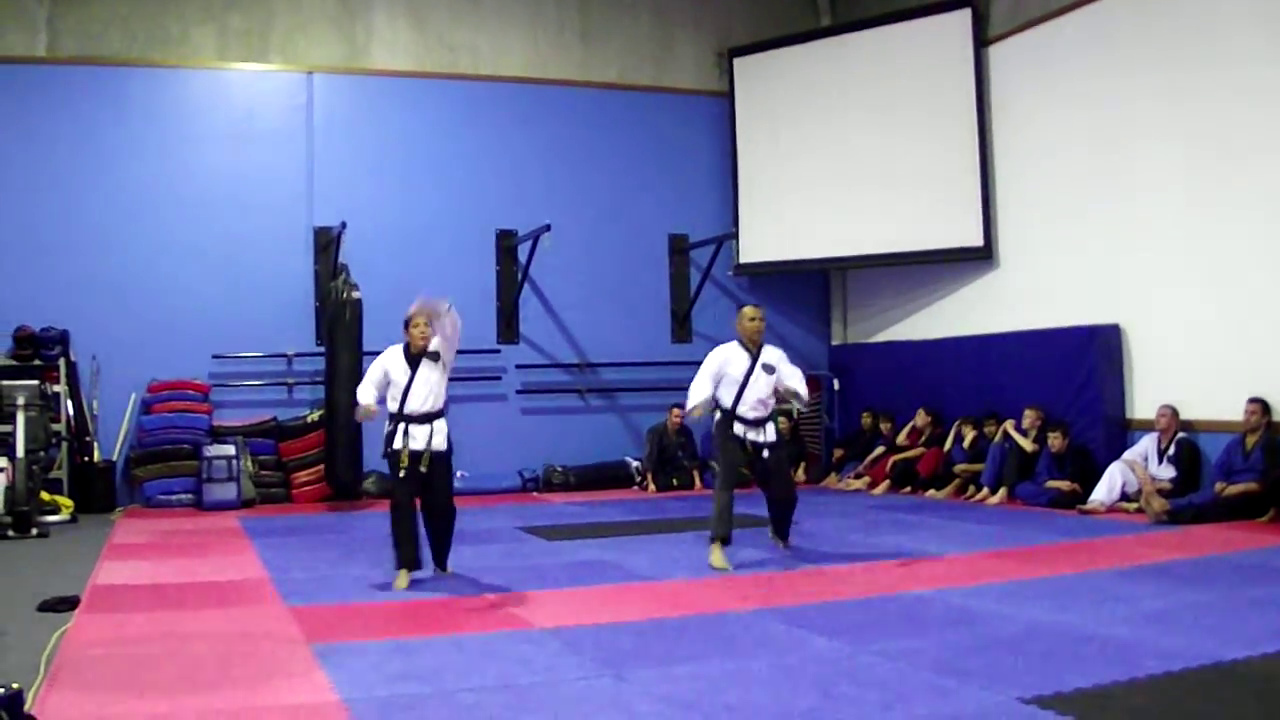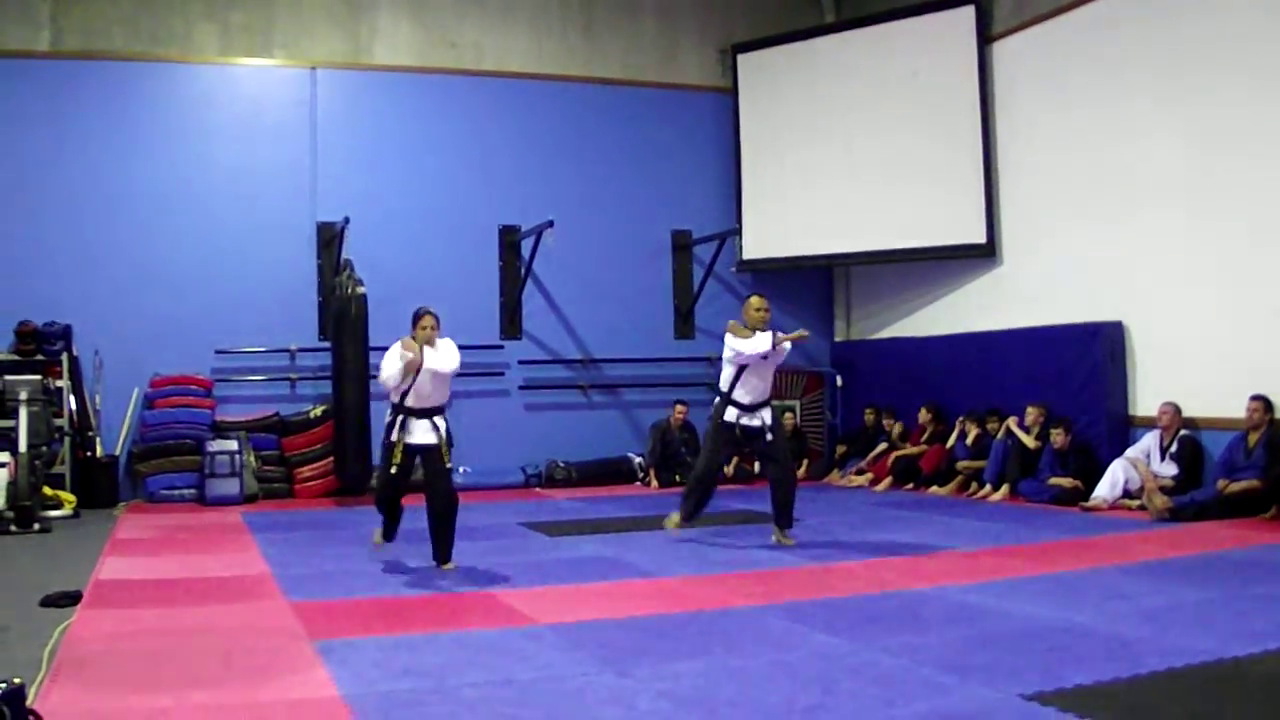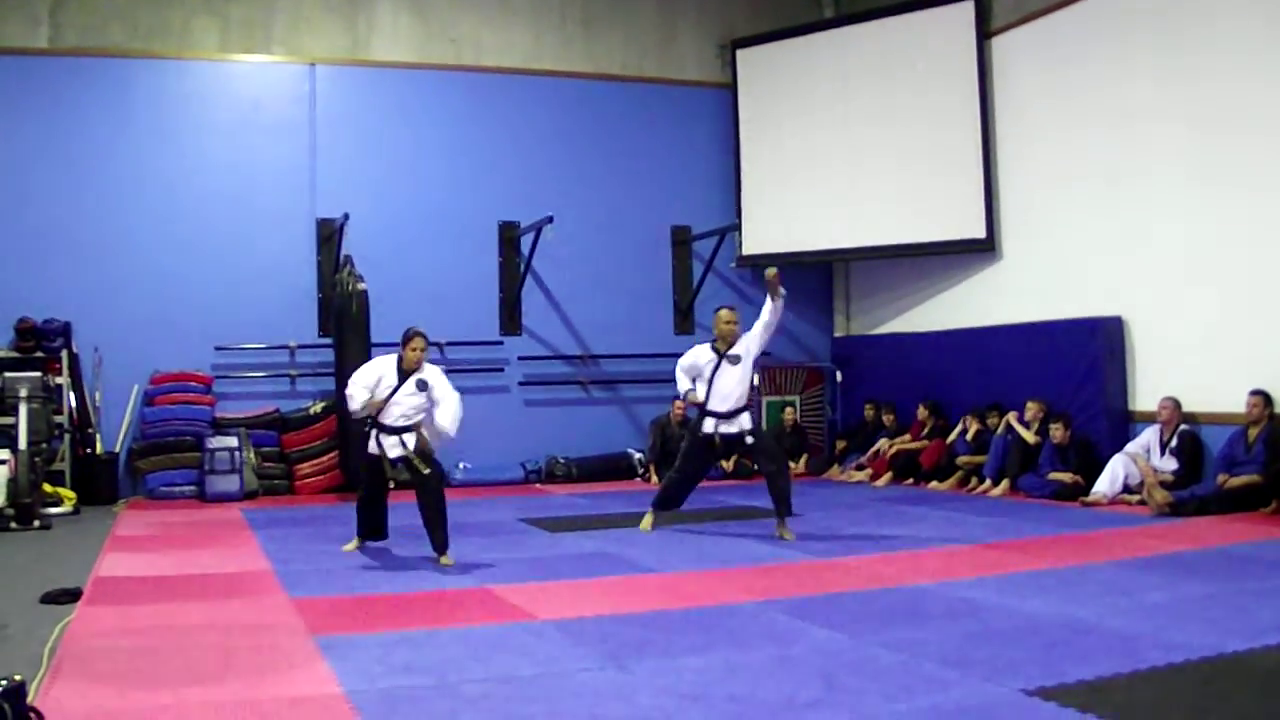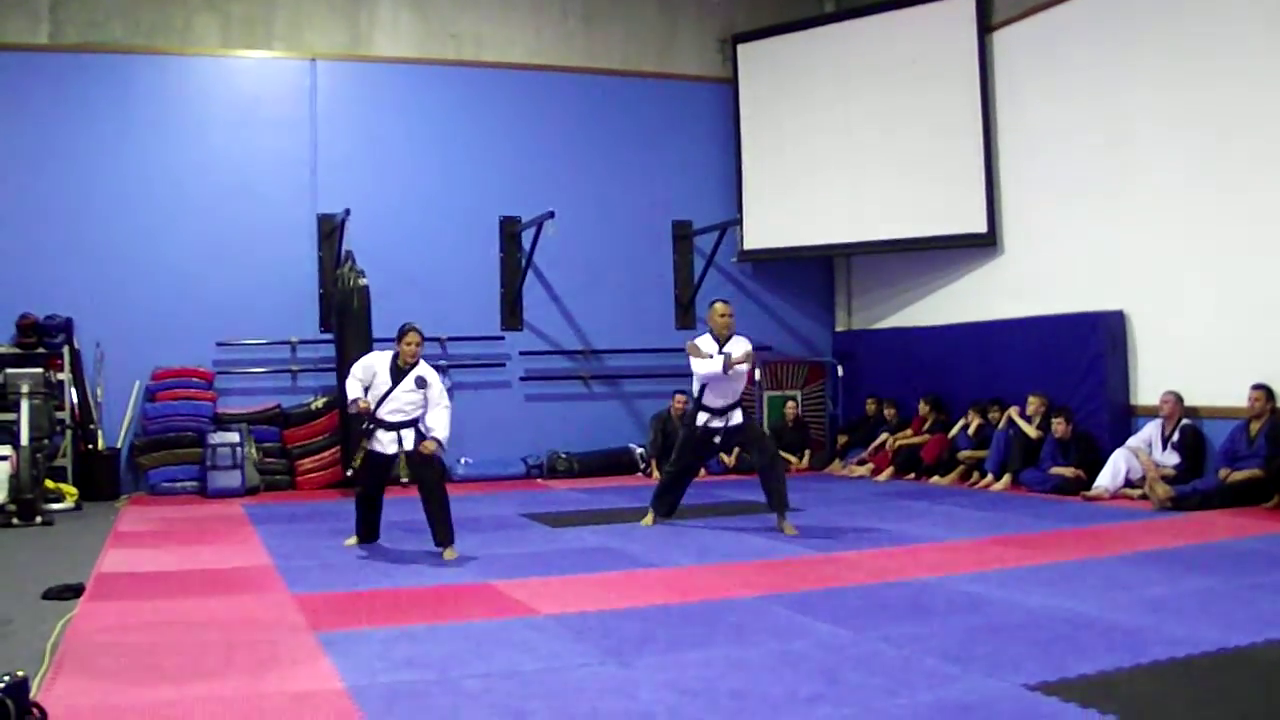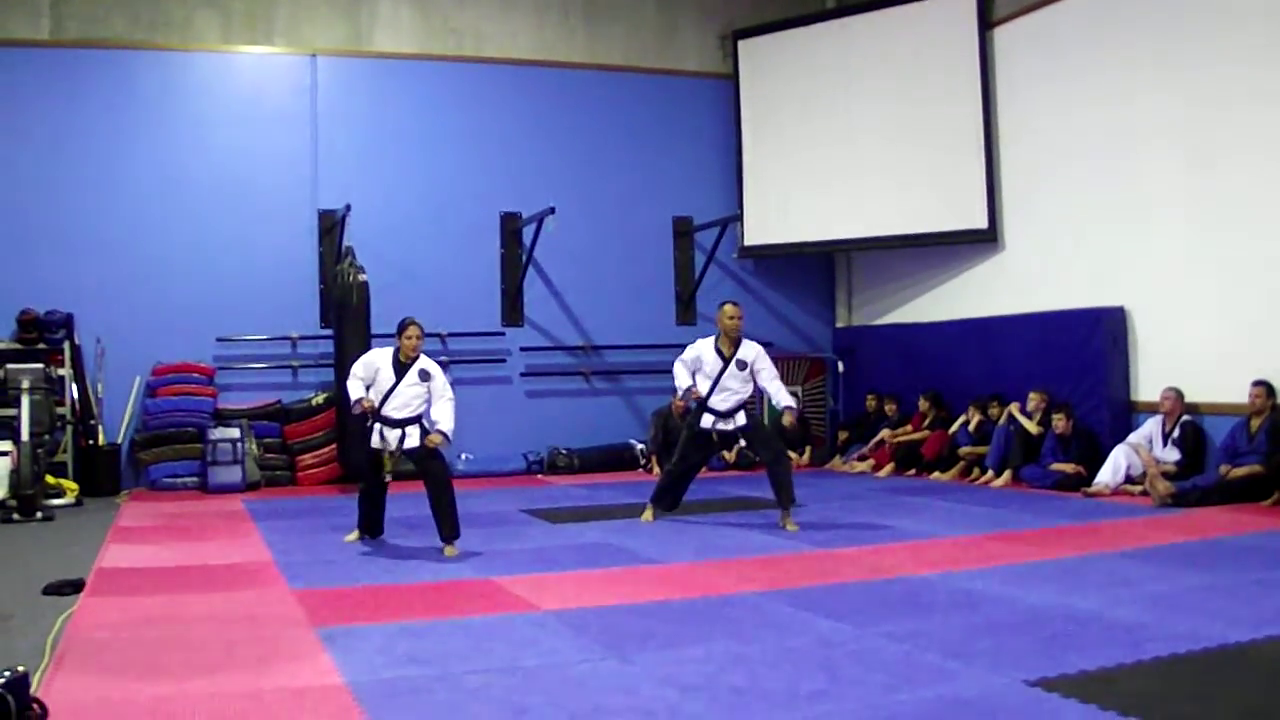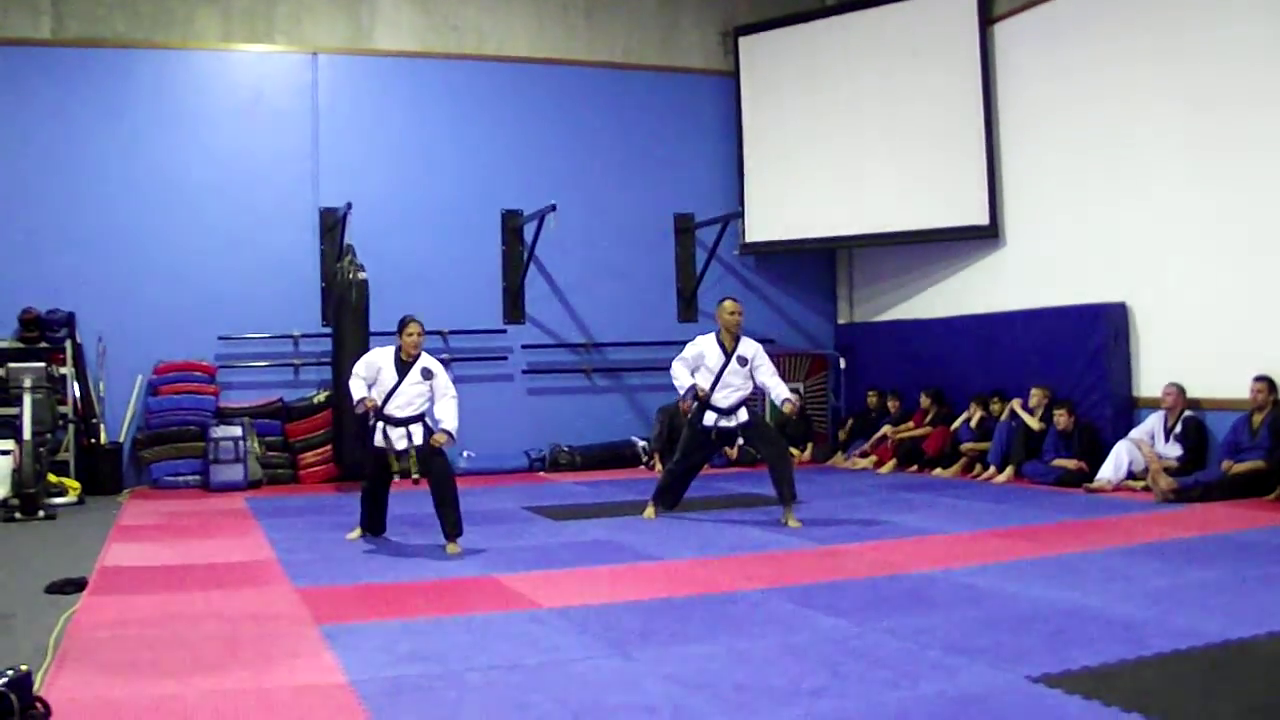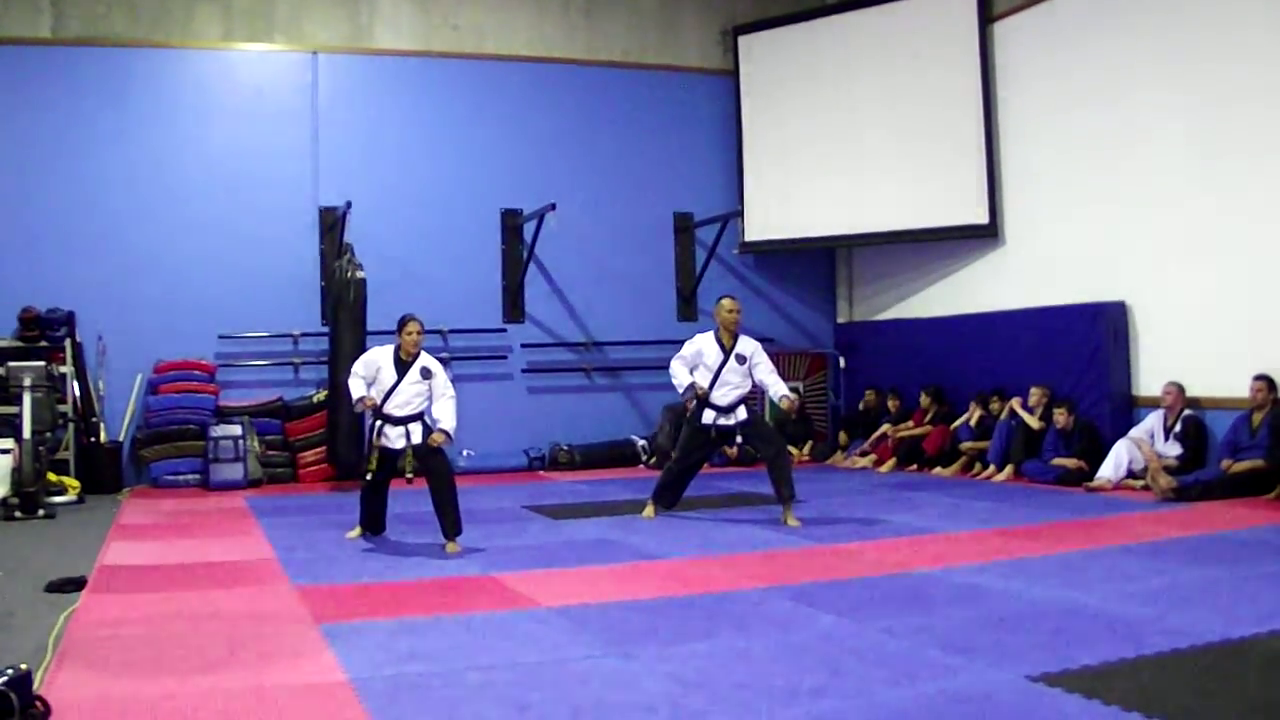
dt=0.3s
person 1, frame 1
left shoulder: (441, 352)
right shoulder: (391, 356)
left elbow: (451, 328)
right elbow: (371, 384)
left wrist: (432, 310)
right wrist: (367, 404)
left hip: (434, 435)
right hip: (401, 436)
left knee: (440, 501)
right knee: (402, 500)
left ankle: (441, 561)
right ankle: (406, 566)
person 1, frame 2
left shoulder: (444, 347)
right shoulder: (399, 349)
left elbow: (448, 365)
right elbow: (388, 378)
left wrist: (421, 356)
right wrist: (407, 368)
left hip: (434, 428)
right hip: (401, 427)
left knee: (443, 493)
right knee: (388, 487)
left ankle: (443, 556)
right ankle: (387, 528)
person 1, frame 3
left shoulder: (432, 375)
right shoulder: (382, 364)
left elbow: (451, 404)
right elbow: (355, 386)
left wrist: (437, 428)
right wrist: (365, 404)
left hip: (412, 441)
right hip: (380, 439)
left knee: (431, 489)
right knee: (371, 491)
left ankle: (442, 549)
right ankle: (364, 535)
person 1, frame 4
left shoulder: (427, 375)
right shoulder: (376, 361)
left elbow: (440, 408)
right elbow: (354, 378)
left wrist: (436, 438)
right wrist: (357, 400)
left hip: (410, 437)
right hip: (377, 435)
left knee: (432, 484)
right knee: (368, 487)
left ankle: (446, 542)
right ankle: (364, 534)
person 1, frame 5
left shoulder: (430, 368)
right shoulder: (378, 358)
left elbow: (444, 400)
right elbow: (355, 377)
left wrist: (441, 431)
right wrist: (360, 399)
left hip: (415, 433)
right hip: (382, 432)
left knee: (439, 479)
right knee: (372, 483)
left ankle: (449, 539)
right ankle: (366, 529)
person 1, frame 6
left shoulder: (431, 365)
right shoulder: (379, 357)
left elbow: (447, 398)
right elbow: (357, 377)
left wrist: (446, 429)
right wrist: (363, 399)
left hip: (418, 431)
right hip: (386, 431)
left knee: (443, 478)
right knee: (375, 481)
left ankle: (451, 537)
right ankle: (368, 526)
person 1, frame 7
left shoulder: (431, 365)
right shoulder: (378, 356)
left elbow: (445, 398)
right elbow: (357, 376)
left wrist: (444, 430)
right wrist: (362, 397)
left hip: (417, 430)
right hip: (385, 429)
left knee: (442, 476)
right knee: (375, 479)
left ankle: (451, 536)
right ankle: (368, 525)
person 2, frame 1
left shoulder: (775, 354)
right shoulder: (724, 353)
left elbow: (794, 380)
right elbow: (703, 380)
left wrist: (795, 392)
right wrist: (698, 403)
left hip: (762, 432)
right hip: (732, 430)
left knee: (783, 488)
right knee: (725, 482)
left ankle: (780, 535)
right ankle: (717, 547)
person 2, frame 2
left shoulder: (773, 336)
right shoulder: (734, 337)
left elbow: (778, 352)
right elbow: (749, 350)
left wrist: (748, 335)
right wrist: (786, 338)
left hip: (761, 415)
right hip: (729, 414)
left knee: (783, 471)
right knee: (707, 465)
left ankle: (781, 528)
right ankle: (683, 514)
person 2, frame 3
left shoulder: (747, 344)
right shoulder: (700, 352)
left elbow: (770, 318)
right elbow: (682, 370)
left wrist: (774, 288)
right wrist: (687, 394)
left hip: (741, 424)
right hip: (708, 427)
left knee: (777, 466)
right knee: (684, 473)
left ankle: (782, 522)
right ankle: (654, 512)
person 2, frame 4
left shoulder: (741, 343)
right shoulder: (699, 344)
left elbow: (740, 369)
right elbow: (702, 371)
left wrist: (707, 357)
right wrist: (733, 360)
left hip: (734, 417)
right hip: (704, 418)
left knee: (769, 458)
right knee: (679, 466)
left ankle: (782, 518)
right ankle: (655, 510)
person 2, frame 5
left shoulder: (754, 351)
right shoulder: (701, 347)
left elbow: (771, 382)
right elbow: (681, 365)
left wrist: (788, 407)
right wrist: (687, 388)
left hip: (739, 418)
right hip: (706, 419)
left knee: (776, 455)
right knee: (682, 464)
left ankle: (786, 514)
right ankle: (653, 505)
person 2, frame 6
left shoulder: (752, 348)
right shoulder: (702, 344)
left elbow: (770, 377)
right elbow: (678, 366)
left wrist: (786, 399)
right wrist: (692, 388)
left hip: (740, 415)
right hip: (707, 416)
left knee: (778, 451)
right knee: (684, 462)
left ankle: (788, 511)
right ankle: (654, 503)
person 2, frame 7
left shoulder: (751, 346)
right shoulder: (701, 342)
left elbow: (768, 375)
right elbow: (677, 365)
left wrist: (784, 396)
right wrist: (690, 386)
left hip: (739, 414)
right hip: (706, 415)
left knee: (776, 450)
right knee: (683, 460)
left ankle: (787, 510)
right ankle: (654, 502)
